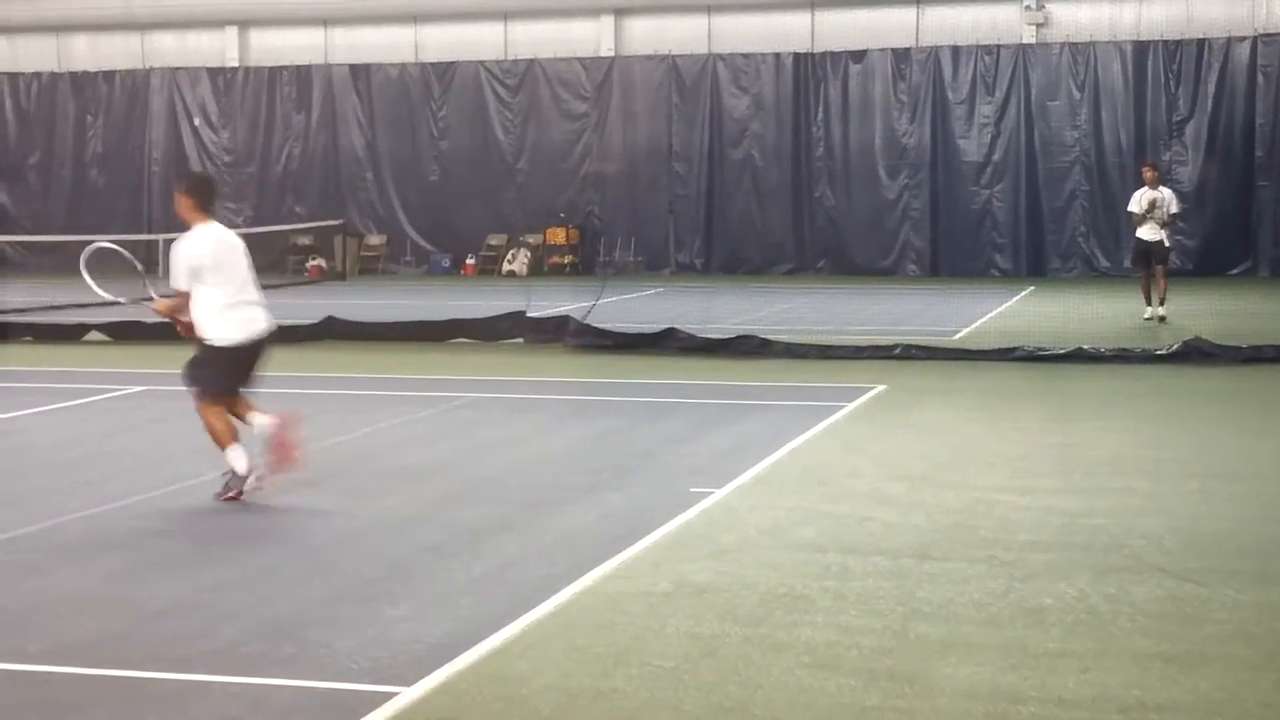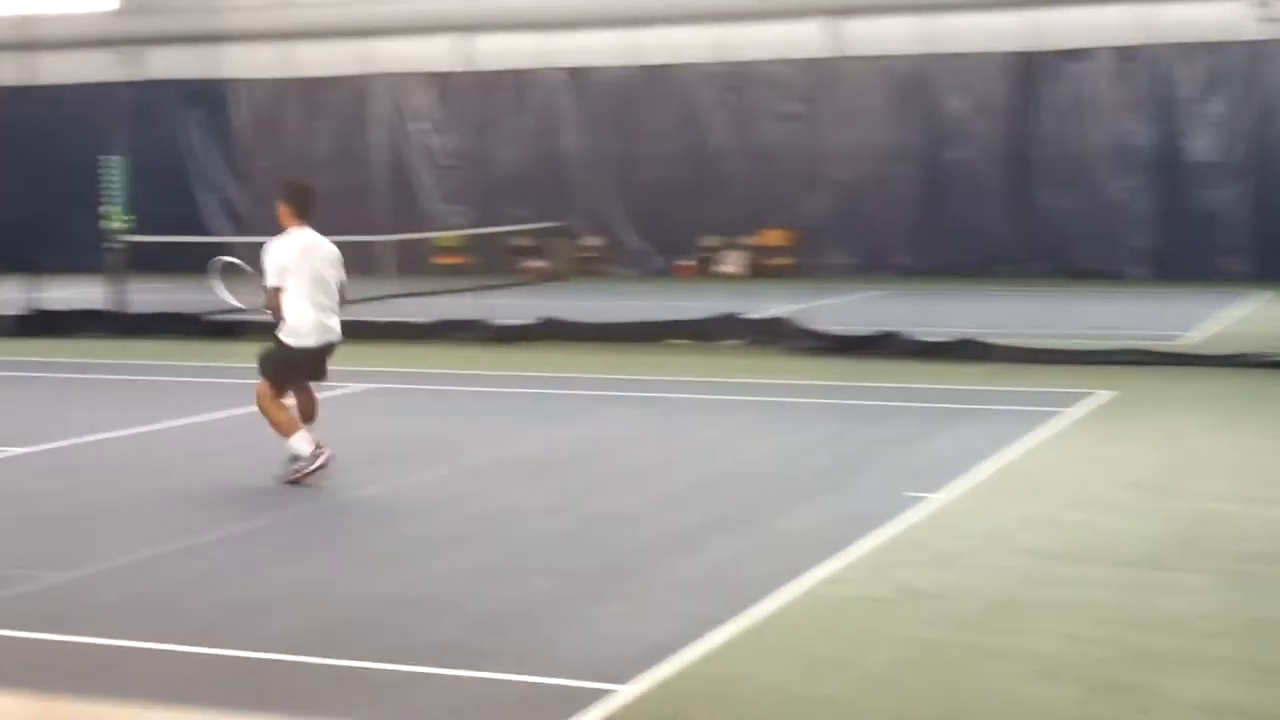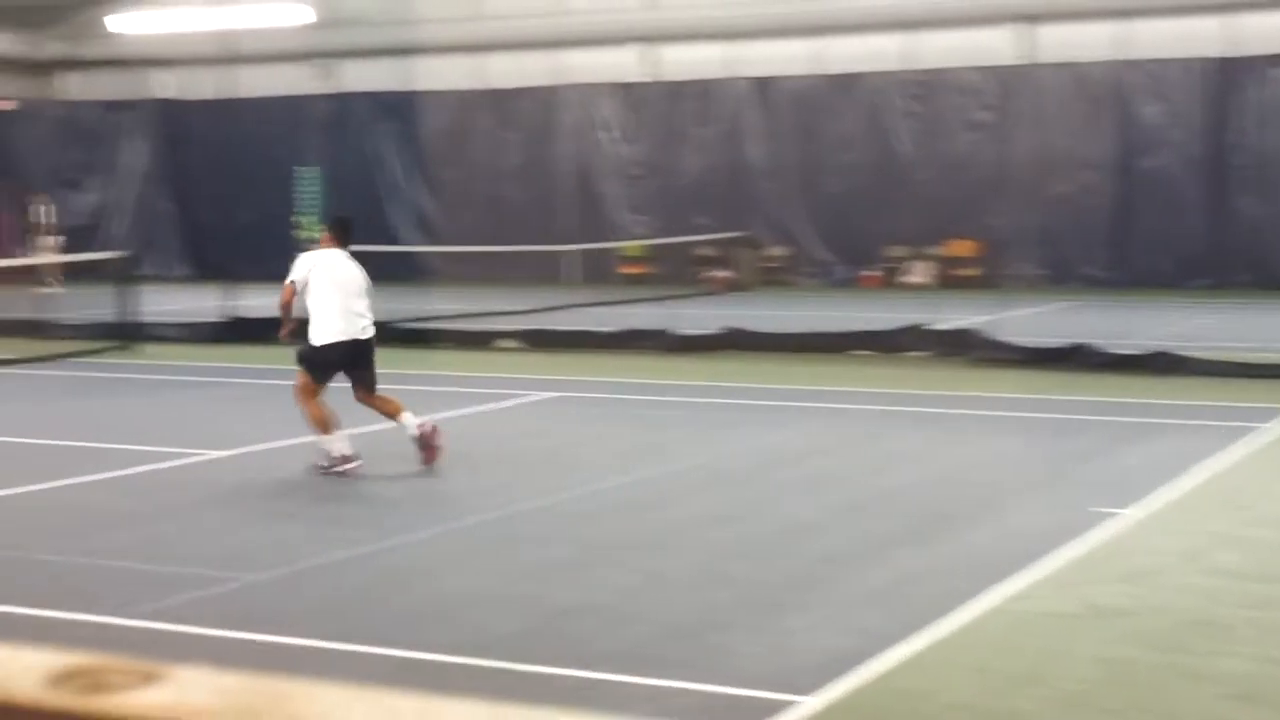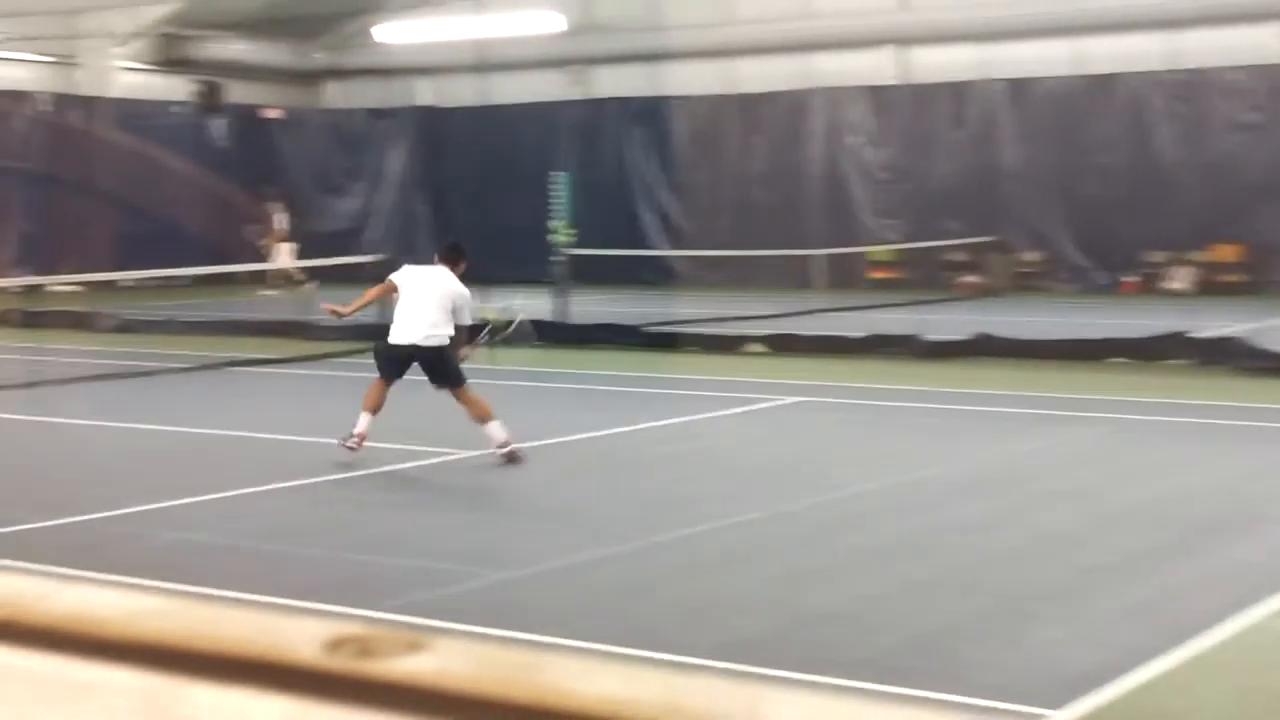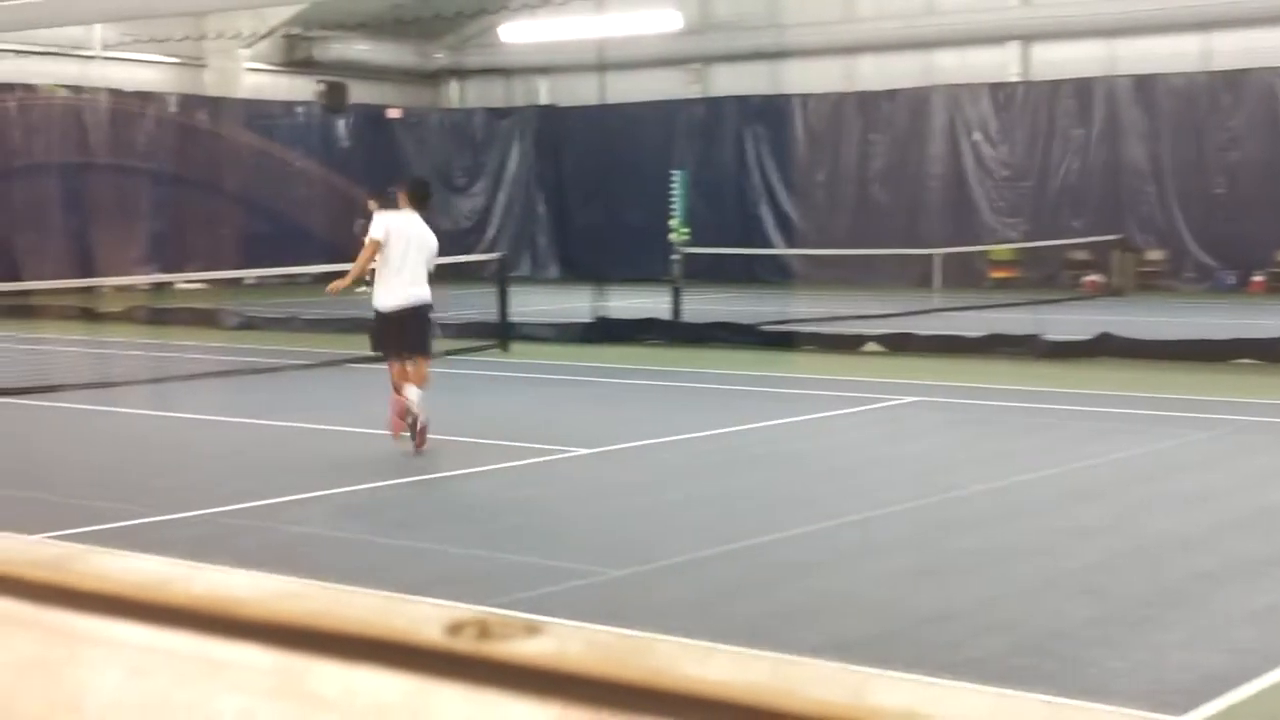
dt=0.3s
person 1, frame 1
left shoulder: (185, 246)
right shoulder: (231, 239)
left elbow: (181, 304)
left wrist: (166, 310)
right wrist: (196, 324)
left hip: (226, 336)
right hip: (256, 328)
left knee: (209, 405)
right knee: (223, 397)
left ankle: (241, 470)
right ankle: (270, 424)
person 1, frame 2
left shoulder: (278, 247)
right shoulder: (329, 248)
left elbow: (276, 304)
left wrist: (279, 316)
left hip: (299, 337)
right hip: (328, 335)
left knee: (267, 395)
right knee: (298, 383)
left ankle: (307, 453)
right ankle: (309, 448)
person 1, frame 3
left shoulder: (308, 259)
right shoulder: (358, 270)
left elbow: (286, 297)
left wrist: (287, 323)
left hip: (328, 340)
right hip: (362, 337)
left knee: (306, 392)
right knee: (367, 394)
left ankle: (341, 454)
right ankle: (418, 428)
person 1, frame 4
left shoulder: (410, 271)
right shoulder: (460, 291)
left elbow: (382, 290)
right elbow: (459, 332)
left wrist: (347, 310)
right wrist: (461, 350)
left hip: (399, 341)
right hip: (435, 342)
left knee: (382, 383)
right knee: (464, 394)
left ankle: (359, 432)
right ankle: (503, 444)
person 1, frame 5
left shoulder: (385, 218)
right shoulder: (429, 236)
left elbow: (370, 250)
left wrist: (347, 280)
left hip: (389, 303)
right hip: (418, 302)
left knee: (396, 361)
right knee: (419, 362)
left ankle: (405, 407)
right ankle: (411, 406)
